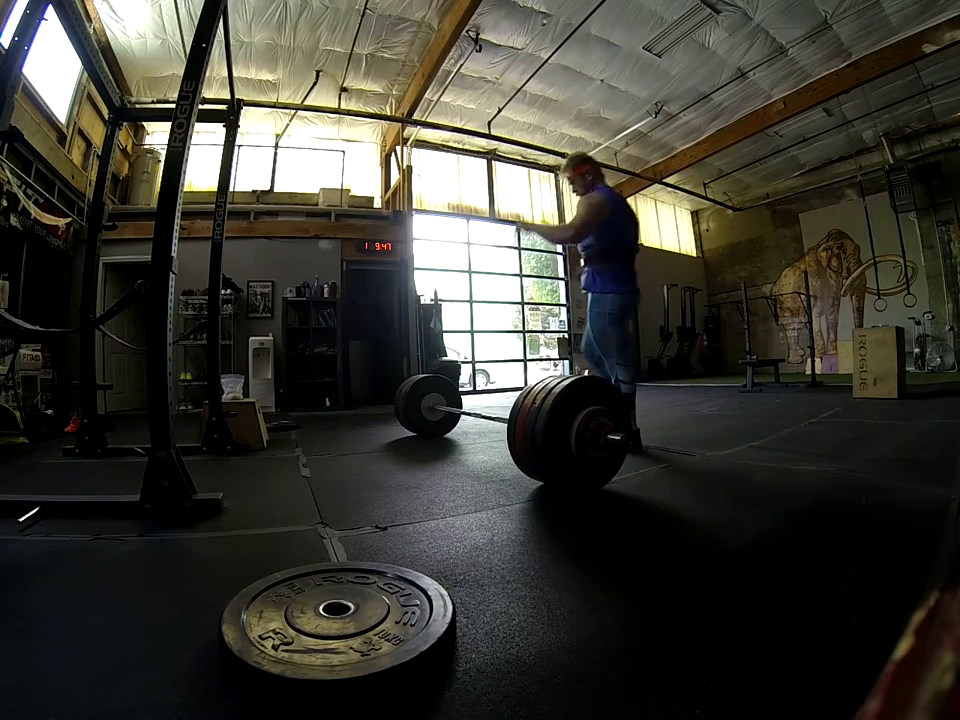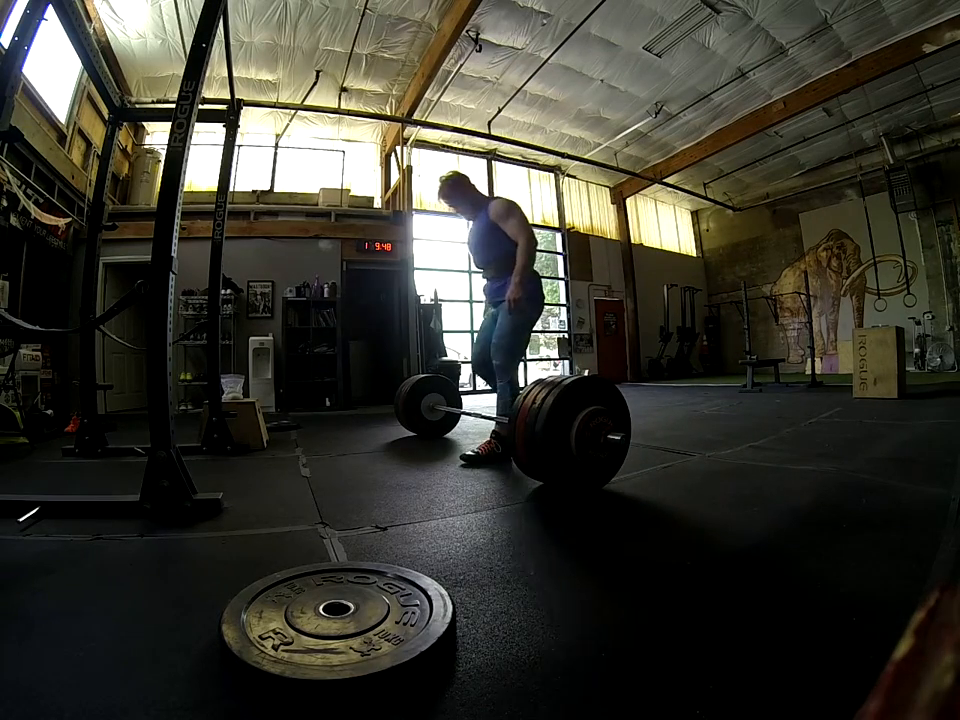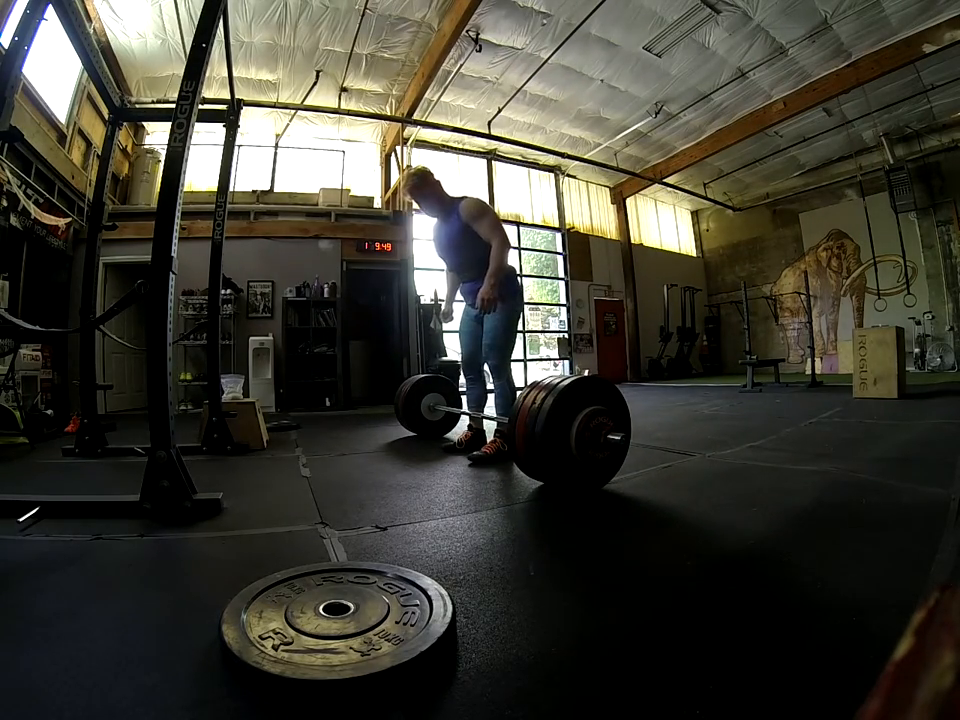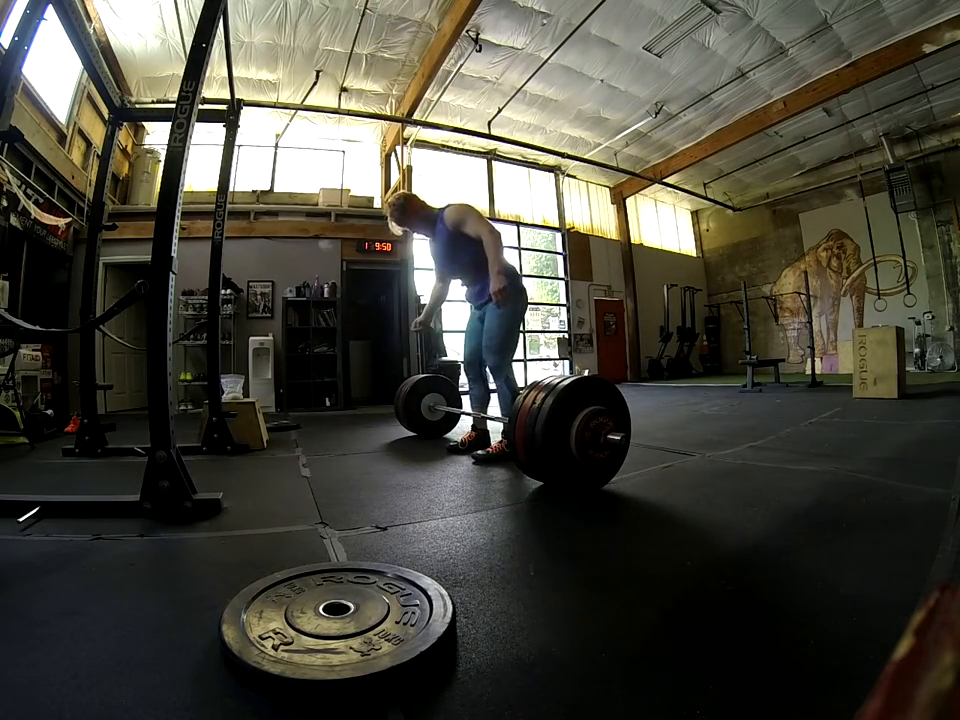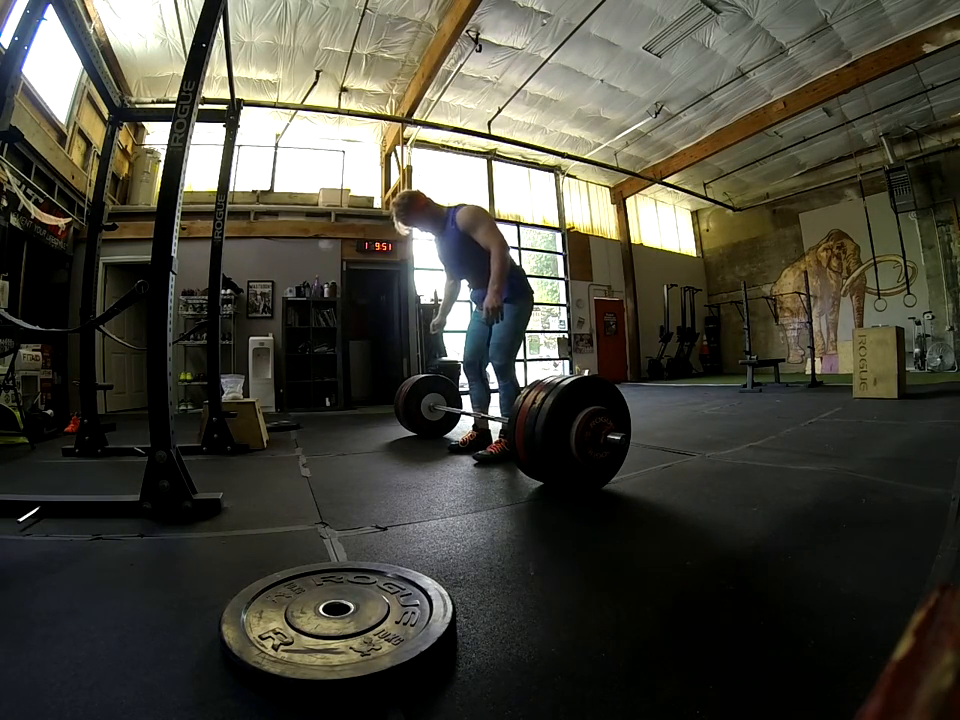
dt=1s
person 1, frame 1
left shoulder: (595, 200)
right shoulder: (619, 203)
left elbow: (570, 234)
right elbow: (628, 249)
left wrist: (534, 228)
left hip: (606, 289)
right hip: (620, 287)
left knee: (616, 360)
right knee: (591, 351)
left ankle: (629, 430)
person 1, frame 2
left shoulder: (499, 207)
right shoulder: (477, 225)
left elbow: (527, 240)
left wrist: (518, 283)
right wrist: (487, 303)
left hip: (519, 297)
right hip: (499, 301)
left knee: (503, 365)
right knee: (480, 361)
left ankle: (502, 439)
person 1, frame 3
left shoulder: (469, 208)
right shoulder: (439, 228)
left elbow: (500, 242)
left wrist: (490, 285)
right wrist: (448, 302)
left hip: (500, 295)
right hip: (473, 301)
left knee: (497, 365)
right knee: (470, 365)
left ankle: (504, 438)
right ankle: (475, 431)
person 1, frame 4
left shoulder: (453, 215)
right shoulder: (435, 241)
left elbow: (490, 233)
right elbow: (441, 283)
left wrist: (497, 276)
right wrist: (426, 316)
left hip: (502, 295)
right hip: (480, 302)
left knee: (497, 363)
right knee: (472, 364)
right ankle: (479, 431)
person 1, frame 5
left shoulder: (466, 215)
right shoulder: (441, 240)
left elbow: (499, 247)
right elbow: (453, 279)
left wrist: (495, 292)
right wrist: (442, 315)
left hip: (510, 297)
right hip: (483, 303)
left knee: (500, 363)
right knee: (472, 364)
left ankle: (508, 439)
right ankle: (481, 431)
